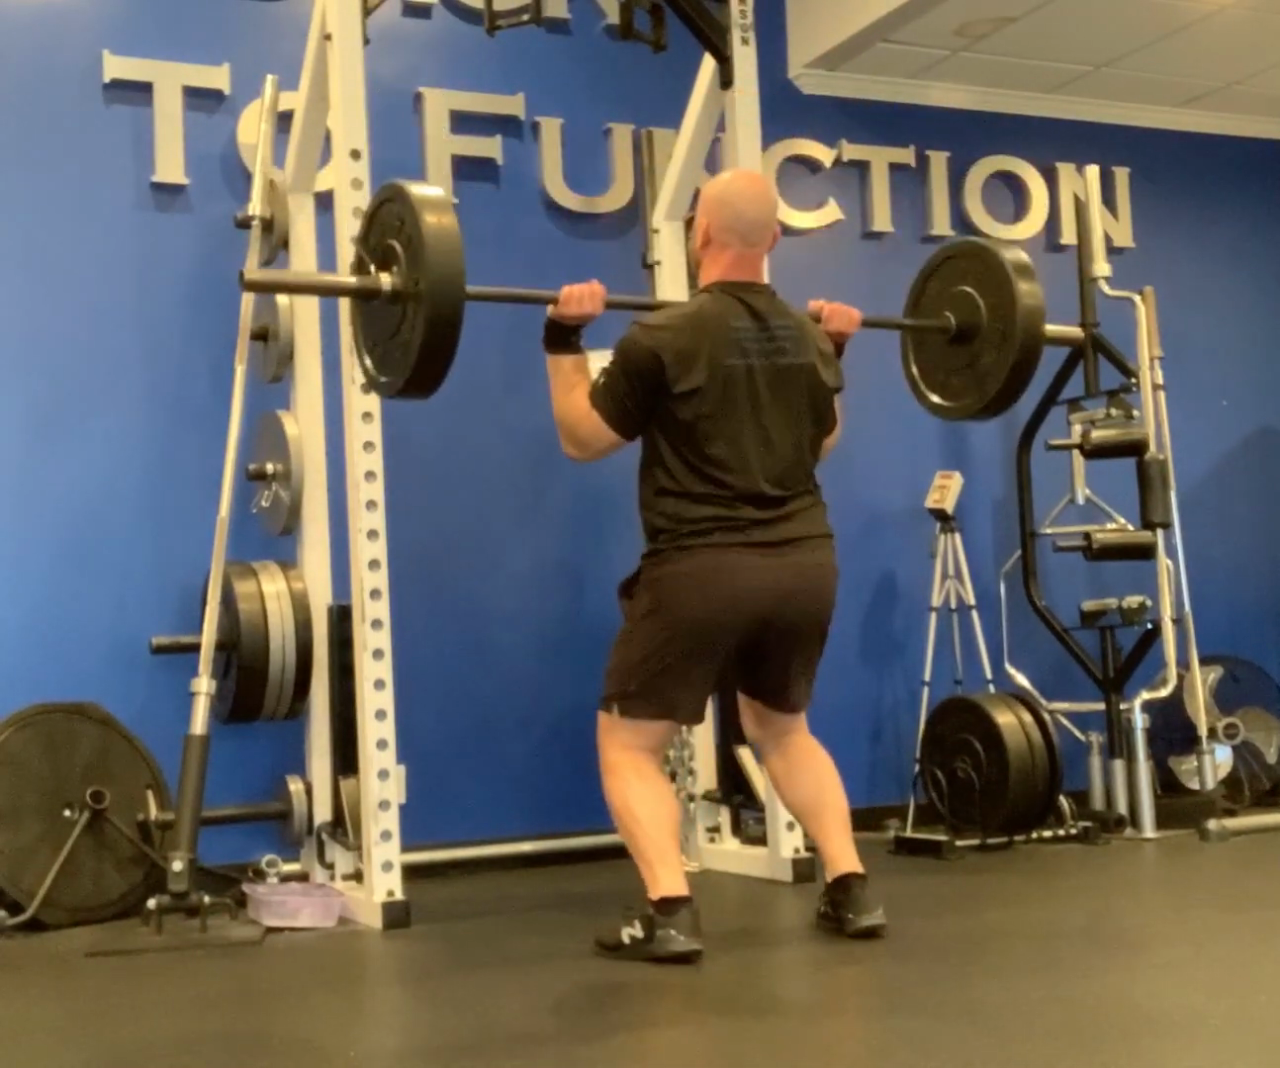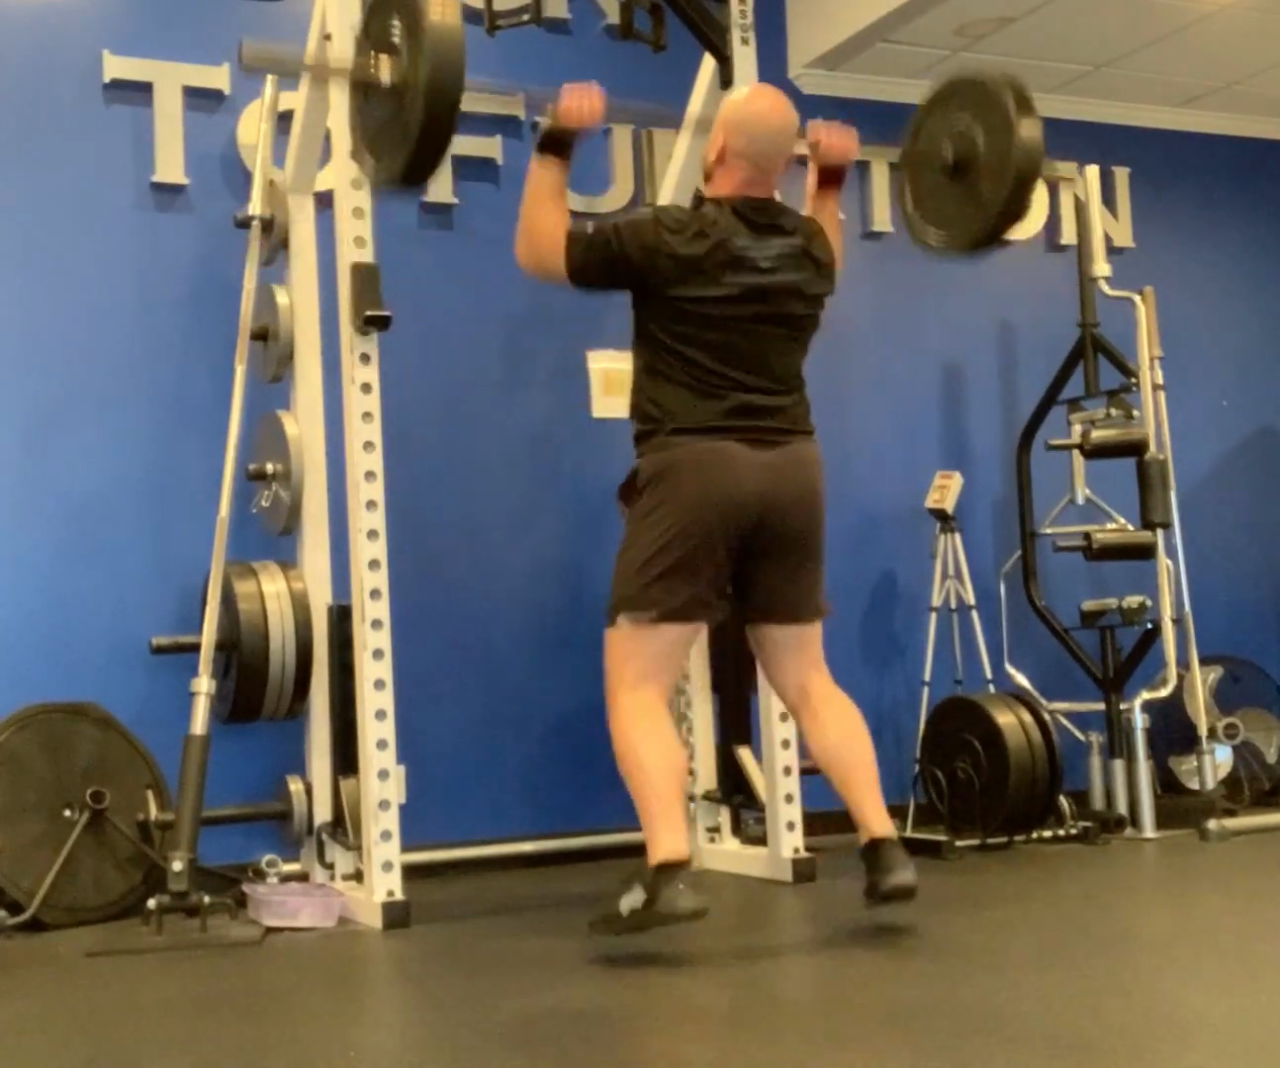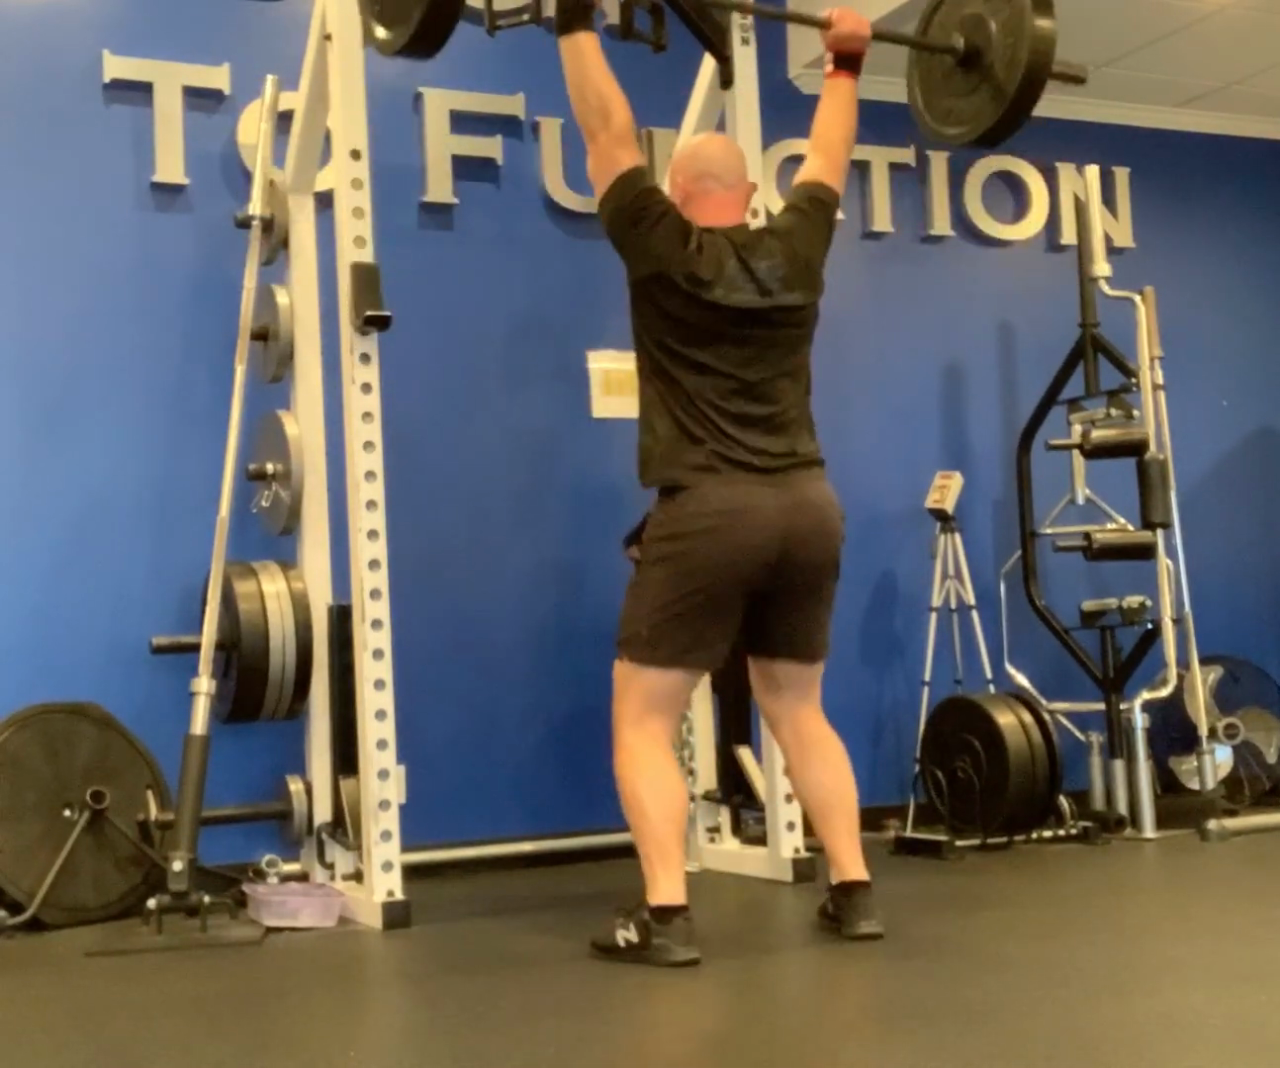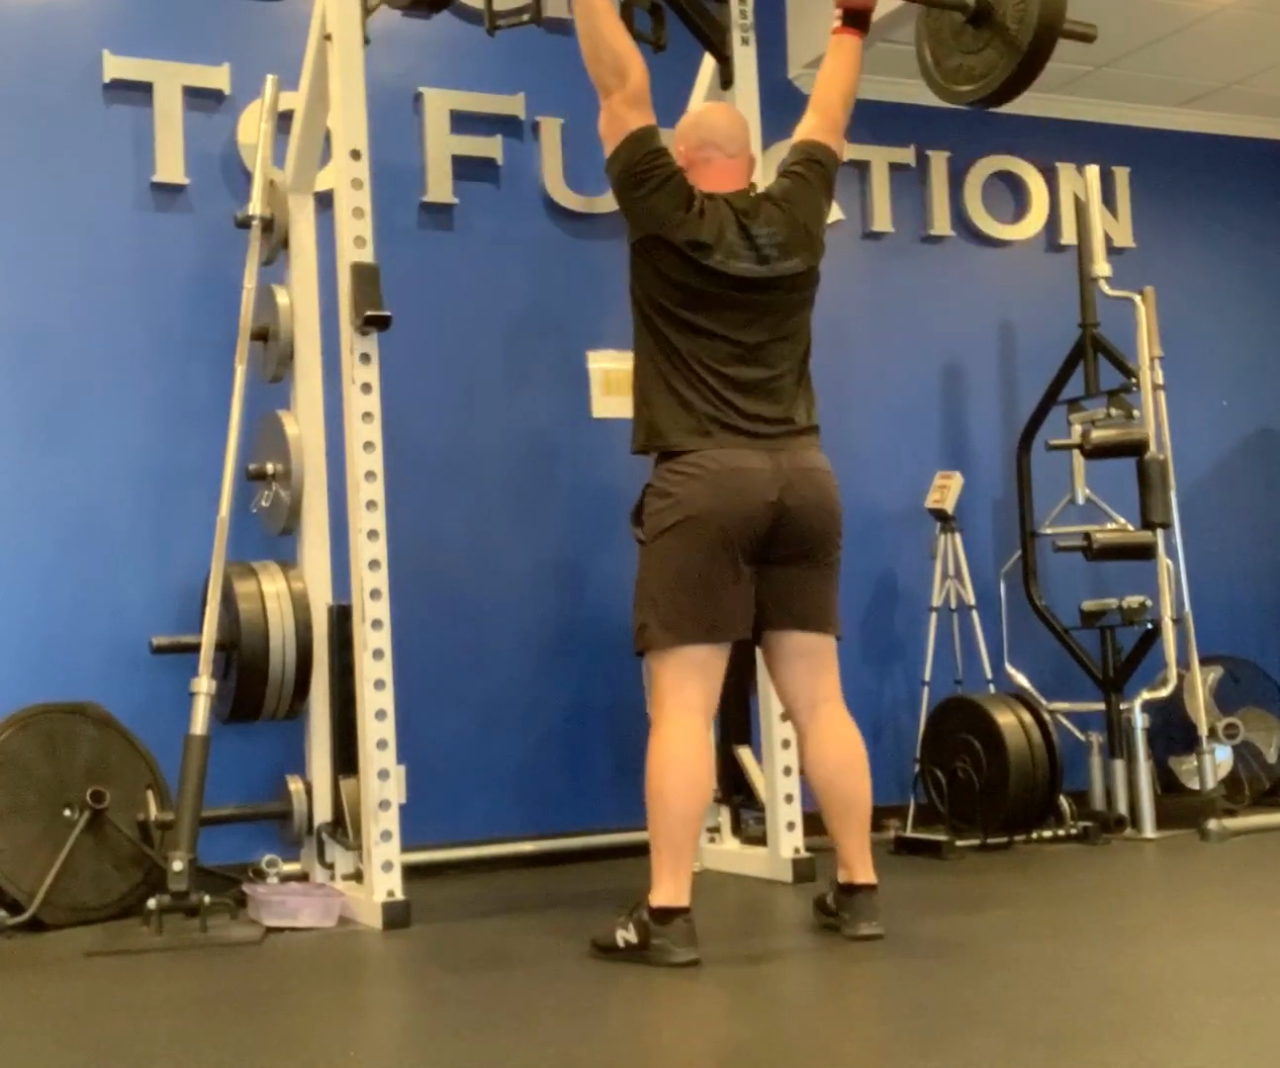
dt=0.3s
person 1, frame 1
left shoulder: (664, 337)
right shoulder: (807, 337)
left elbow: (583, 438)
left wrist: (564, 339)
left hip: (703, 570)
right hip: (805, 564)
left knee: (626, 746)
right knee: (784, 734)
left ankle: (671, 911)
right ankle: (851, 886)
person 1, frame 2
left shoulder: (665, 237)
right shoulder: (807, 245)
left elbow: (538, 252)
left wrist: (557, 144)
right wrist: (830, 182)
left hip: (694, 472)
right hip: (789, 474)
left knee: (635, 683)
right knee: (806, 679)
left ankle: (669, 873)
right ankle: (883, 847)
person 1, frame 3
left shoulder: (665, 252)
right shoulder: (798, 252)
left elbow: (606, 134)
right elbow: (829, 157)
left hip: (709, 515)
right hip: (809, 509)
left knee: (642, 722)
right knee: (798, 715)
left ankle: (665, 915)
right ankle: (854, 889)
person 1, frame 4
left shoulder: (668, 216)
right shoulder: (796, 216)
left elbow: (620, 90)
right elbow: (828, 116)
left hip: (705, 481)
right hip: (803, 477)
left knee: (682, 706)
right knee: (816, 699)
left ankle: (667, 916)
right ankle: (859, 889)
